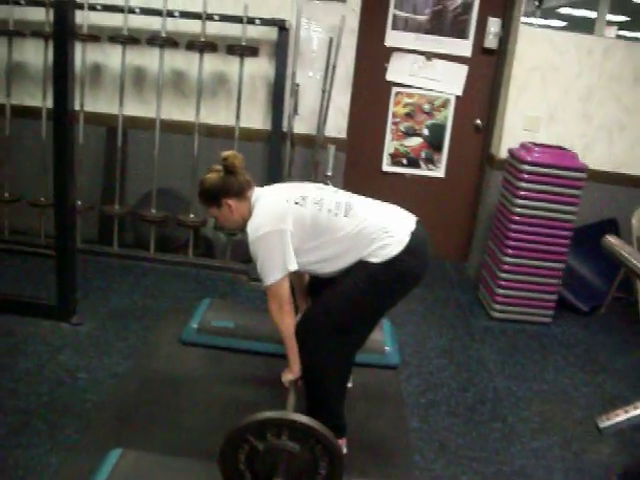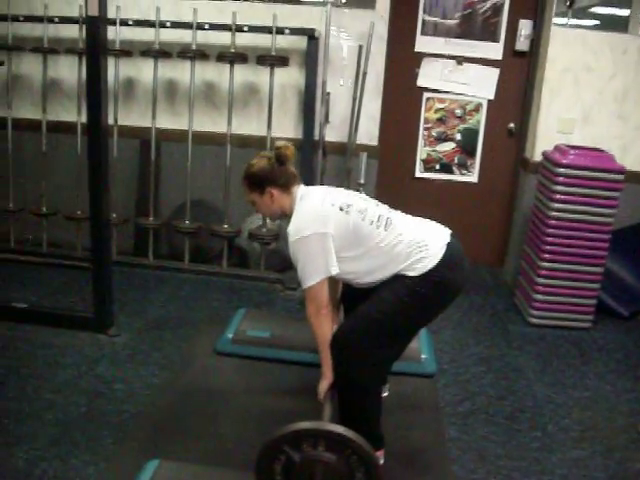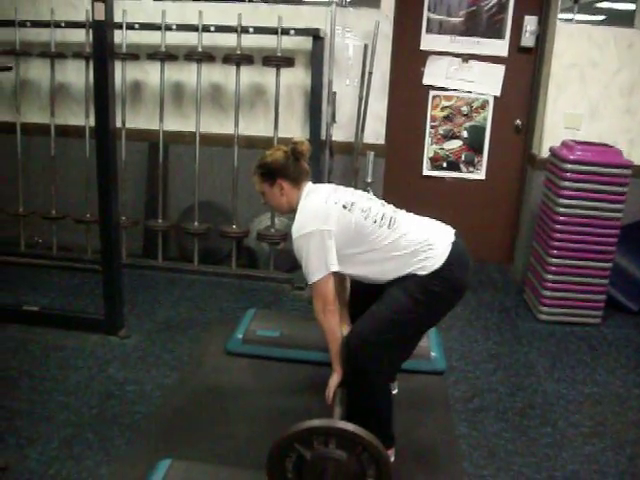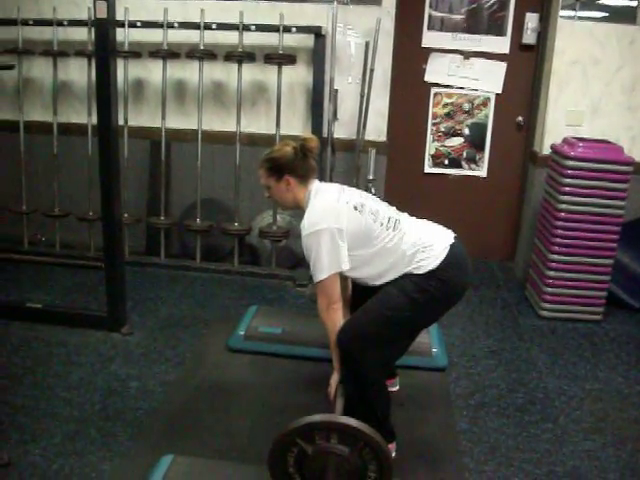
dt=0.4s
person 1, frame 1
left shoulder: (263, 226)
right shoulder: (273, 199)
left elbow: (280, 304)
right elbow: (297, 262)
left wrist: (294, 365)
right wrist: (304, 308)
left hip: (396, 256)
right hip: (400, 231)
left knee: (316, 332)
right knee: (321, 294)
left ankle: (329, 434)
right ankle: (334, 371)
person 1, frame 2
left shoulder: (304, 227)
right shoulder: (316, 198)
left elbow: (318, 307)
right elbow: (334, 276)
left wrist: (328, 371)
right wrist: (335, 320)
left hip: (433, 272)
right hip: (436, 245)
left knee: (352, 345)
right knee: (355, 299)
left ankle: (365, 446)
right ankle: (372, 380)
person 1, frame 3
left shoulder: (308, 225)
right shoulder: (323, 196)
left elbow: (325, 304)
right elbow: (339, 271)
left wrist: (338, 366)
right wrist: (345, 321)
left hip: (439, 270)
right hip: (439, 245)
left knee: (363, 348)
right knee: (361, 297)
left ankle: (376, 444)
right ankle: (379, 375)
person 1, frame 4
left shoulder: (317, 221)
right shoulder: (329, 195)
left elbow: (330, 302)
right elbow: (343, 276)
left wrist: (339, 365)
right wrist: (348, 319)
left hip: (439, 273)
right hip: (439, 249)
left knee: (356, 341)
right knee: (361, 297)
left ankle: (377, 439)
right ankle: (382, 373)
